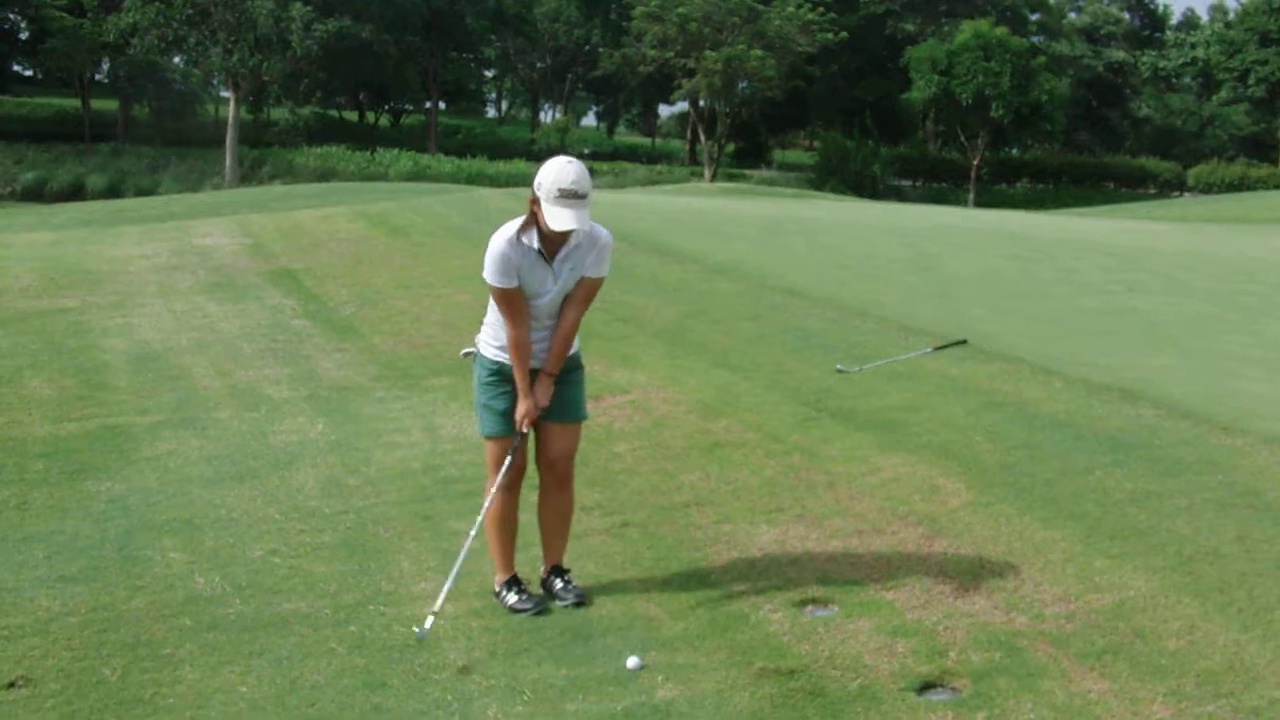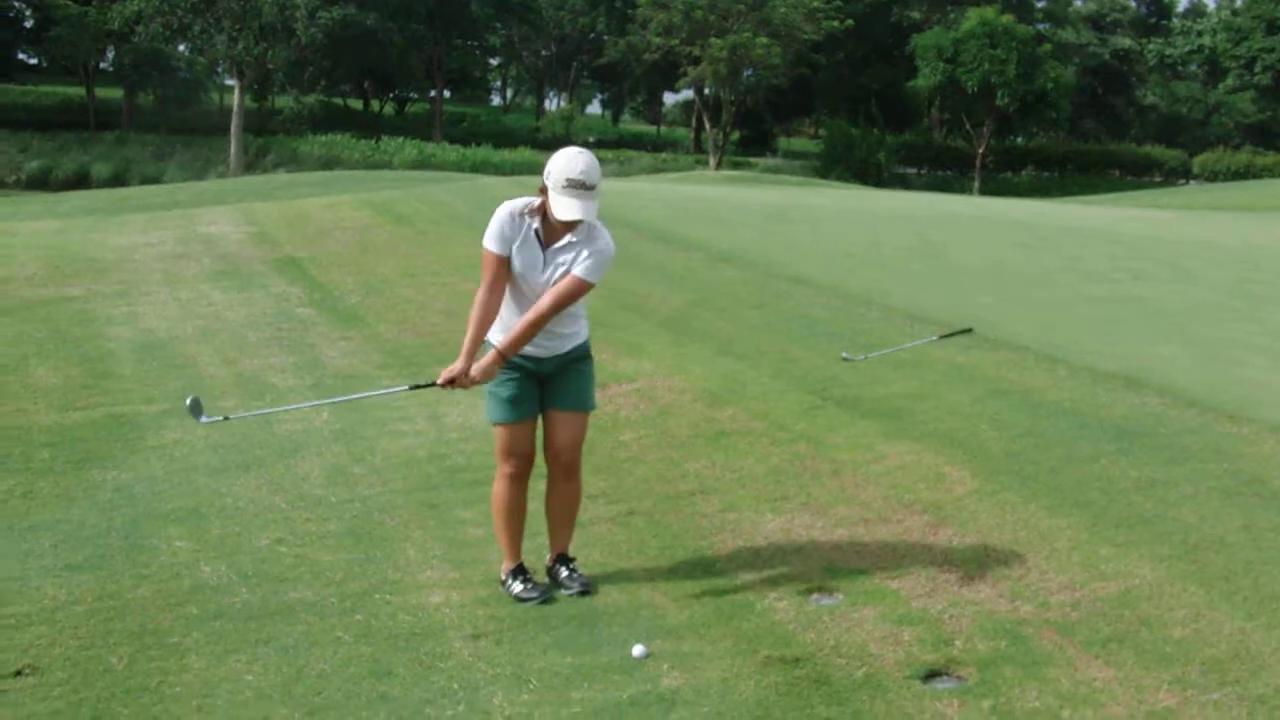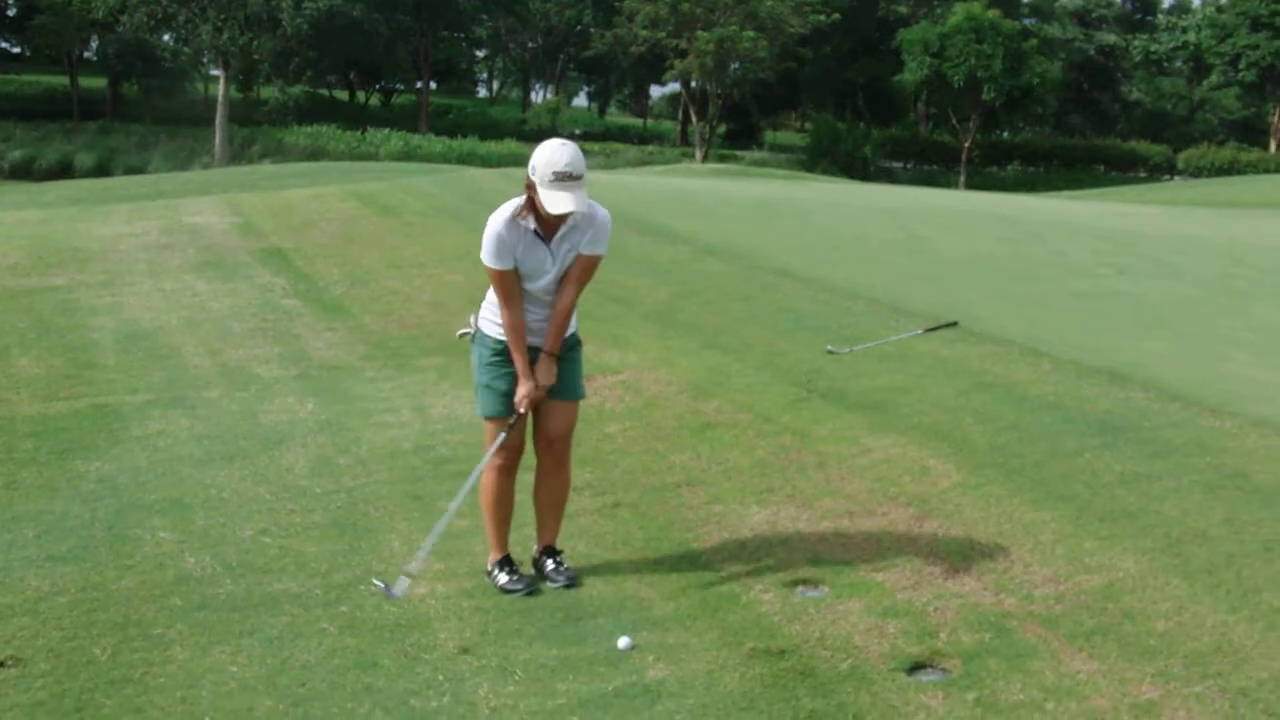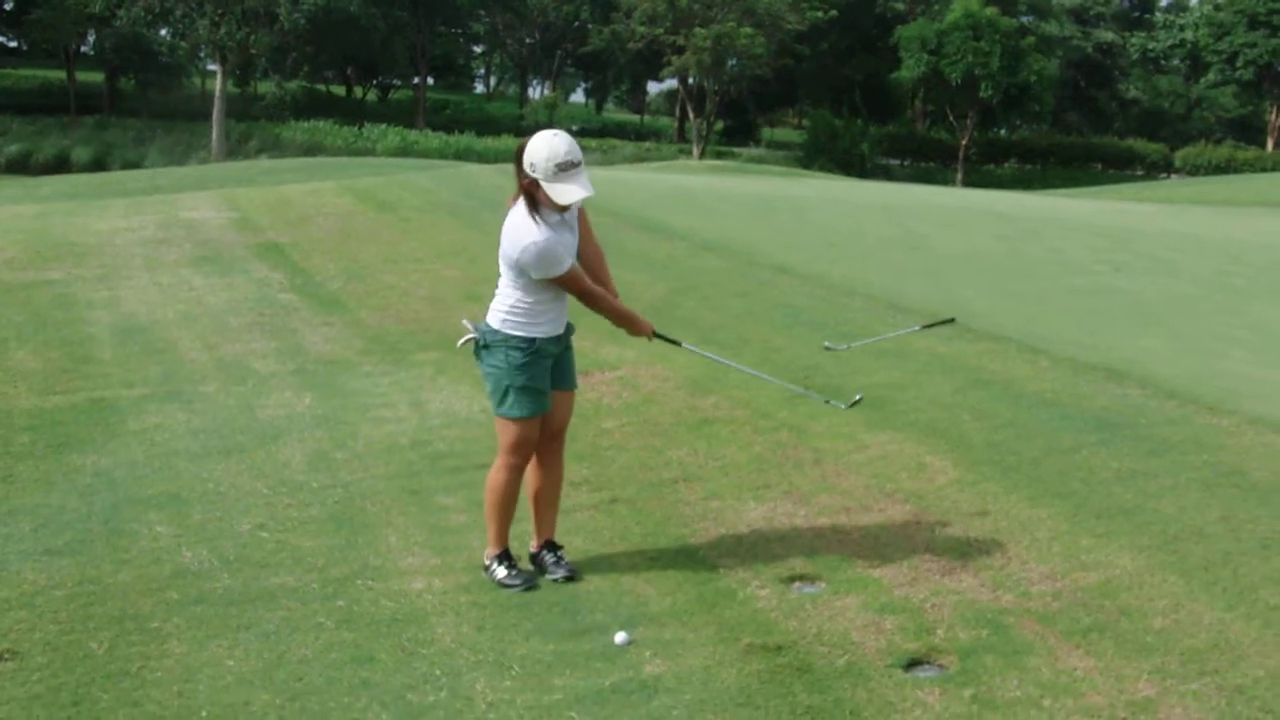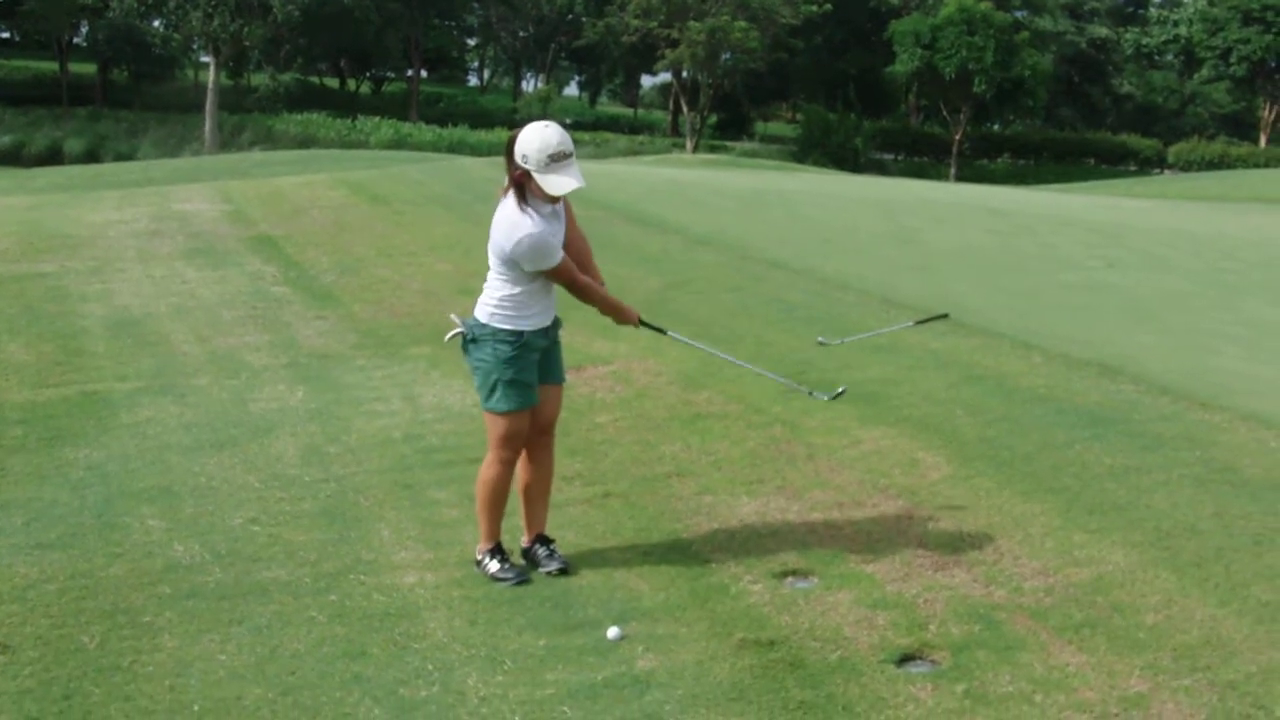
dt=0.3s
person 1, frame 1
left shoulder: (599, 243)
right shoulder: (506, 245)
left elbow: (572, 317)
right elbow: (515, 328)
left wrist: (548, 380)
right wrist: (523, 393)
left hip: (562, 366)
right hip: (501, 366)
left knee: (559, 470)
right knee: (507, 474)
left ankle: (554, 570)
right ankle: (505, 579)
person 1, frame 2
left shoulder: (599, 246)
right shoulder: (510, 217)
left elbow: (545, 310)
right elbow: (490, 291)
left wrist: (492, 361)
right wrist: (466, 358)
left hip: (569, 357)
right hip: (512, 356)
left knee: (566, 460)
right knee: (515, 463)
left ankle: (560, 559)
right ankle: (511, 567)
person 1, frame 3
left shoulder: (596, 221)
right shoulder: (502, 227)
left elbow: (567, 298)
right elbow: (510, 308)
left wrist: (549, 359)
right wrist: (522, 375)
left hip: (557, 342)
right hip: (502, 346)
left knee: (556, 448)
right knee: (505, 454)
left ankle: (547, 550)
right ankle: (498, 559)
person 1, frame 4
left shoulder: (563, 191)
right shoulder: (534, 240)
left elbow: (588, 242)
right elbow: (586, 291)
left wrist: (615, 300)
right wrist: (631, 321)
left hip: (554, 335)
right hip: (516, 345)
left knee: (552, 441)
right knee: (517, 451)
left ankle: (544, 545)
right ankle: (495, 554)
person 1, frame 5
left shoulder: (544, 184)
right shoulder: (528, 232)
left elbow: (573, 241)
right elbow: (574, 281)
left wrist: (603, 297)
right wrist: (618, 310)
left hip: (541, 330)
right hip: (505, 339)
left knee: (542, 434)
right knee: (507, 447)
left ankle: (535, 539)
right ankle: (487, 549)
